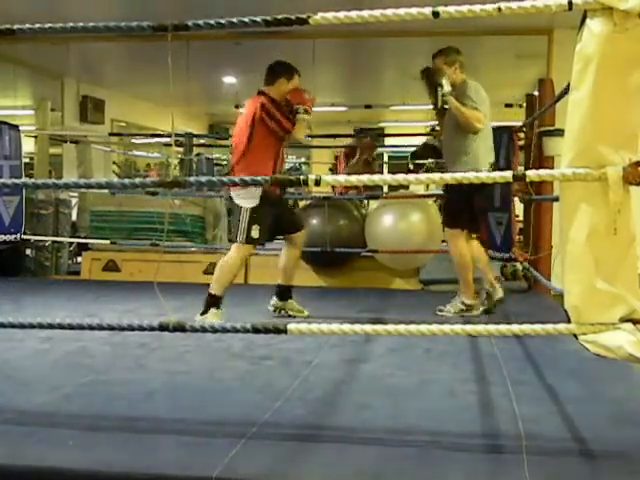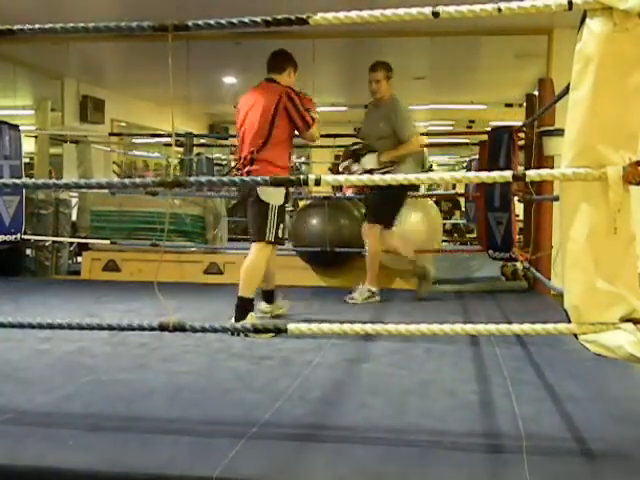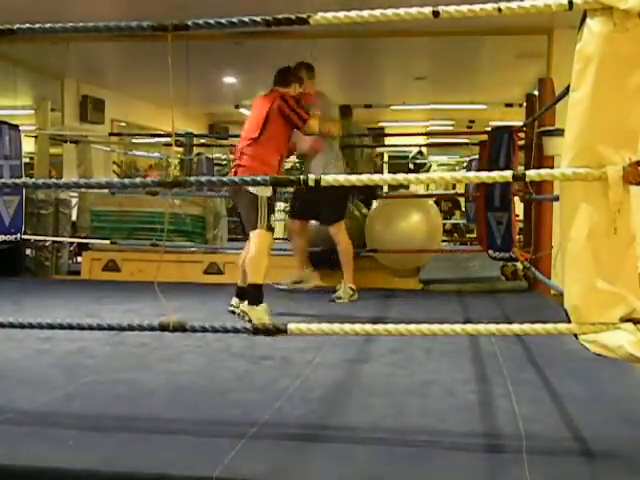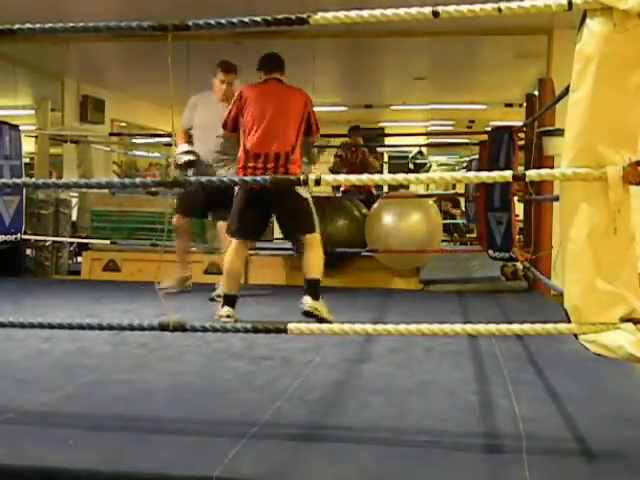
dt=1s
person 1, frame 1
left shoulder: (268, 106)
right shoulder: (264, 105)
left elbow: (284, 137)
right elbow: (297, 135)
left wrist: (296, 110)
right wrist: (303, 109)
left hip: (270, 189)
right hip: (252, 188)
left knee: (297, 237)
right knee: (242, 248)
left ankle: (283, 299)
right ankle: (209, 309)
person 1, frame 2
left shoulder: (247, 97)
right shoulder: (285, 94)
right elbow: (311, 134)
right wrist: (309, 108)
left hip: (247, 176)
right hip: (269, 177)
left knee: (264, 245)
right knee: (262, 247)
left ankle: (270, 301)
right ankle: (242, 316)
person 1, frame 3
left shoulder: (262, 102)
right shoulder: (282, 100)
right elbow: (313, 127)
right wrist: (315, 112)
left hip: (242, 177)
right hip: (255, 177)
left knee: (255, 238)
right knee: (261, 236)
left ankle: (240, 299)
right ankle: (254, 303)
person 1, frame 4
left shoulder: (246, 93)
right shoulder: (300, 97)
left elbow: (228, 129)
right elbow: (313, 134)
left hip: (250, 177)
right hip: (286, 178)
left knee: (238, 243)
right knee: (311, 239)
left ankle: (227, 307)
right ankle: (312, 298)
person 2, frame 1
left shoulder: (470, 90)
right shoulder: (460, 93)
left elbow: (476, 122)
left wrist: (448, 98)
left hip: (467, 173)
right hip: (463, 173)
left knee: (455, 235)
right knee: (468, 236)
left ankle: (469, 298)
right ankle: (491, 286)
person 2, frame 2
left shoulder: (398, 110)
right shoulder: (370, 109)
left elbow: (414, 145)
right elbow: (364, 139)
left wrist: (381, 158)
right hip: (378, 177)
left knee: (371, 229)
right knee: (381, 232)
left ankle: (370, 287)
right ankle: (420, 269)
person 2, frame 3
left shoulder: (323, 101)
left hip: (328, 174)
right hip: (308, 175)
left knee: (336, 228)
right knee: (296, 224)
left ankle: (349, 285)
right ankle: (303, 273)
person 2, frame 4
right shoulder: (196, 101)
right elbow: (183, 131)
right wrist: (182, 148)
left hip: (226, 175)
right hip: (197, 174)
left knee: (224, 228)
right knee: (180, 222)
right ankle: (182, 274)
